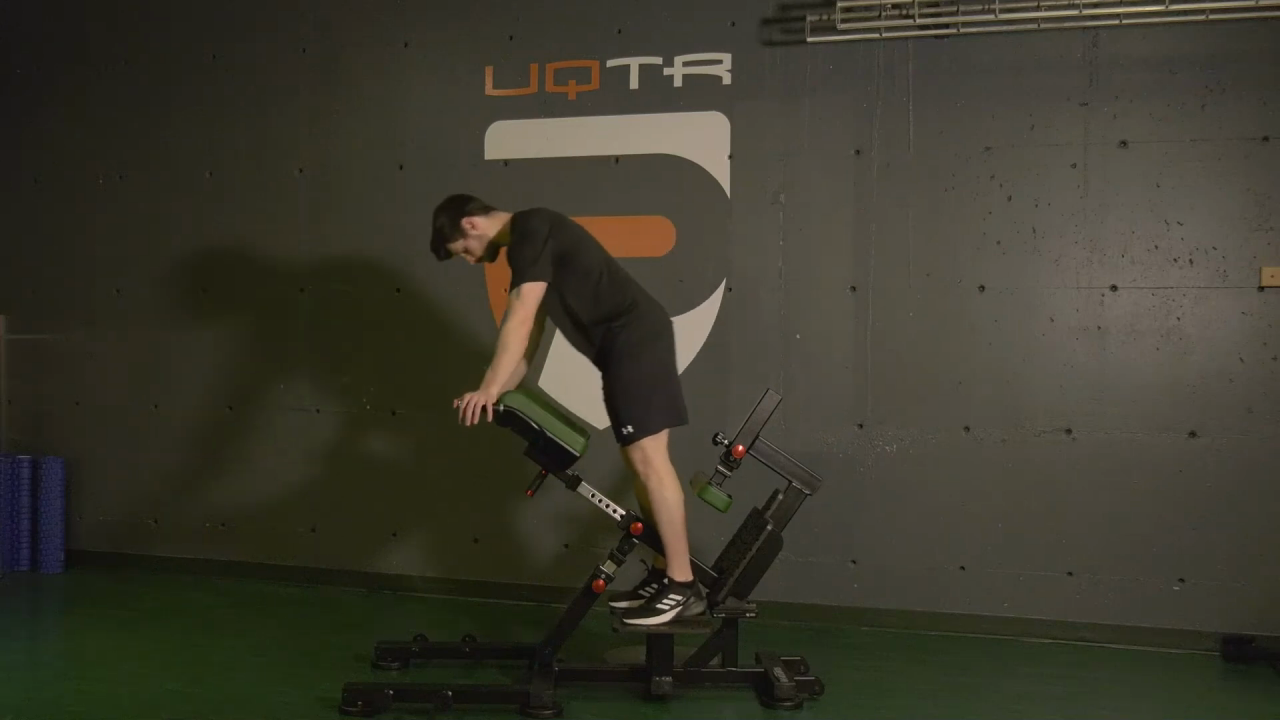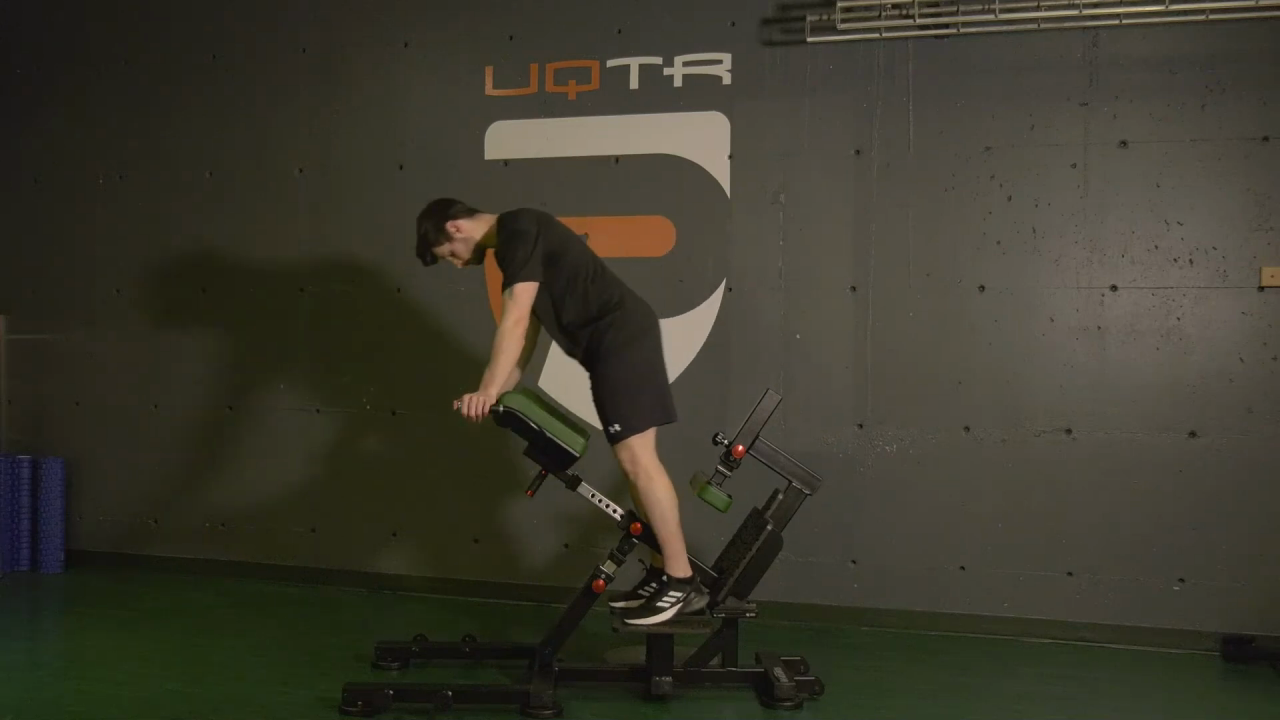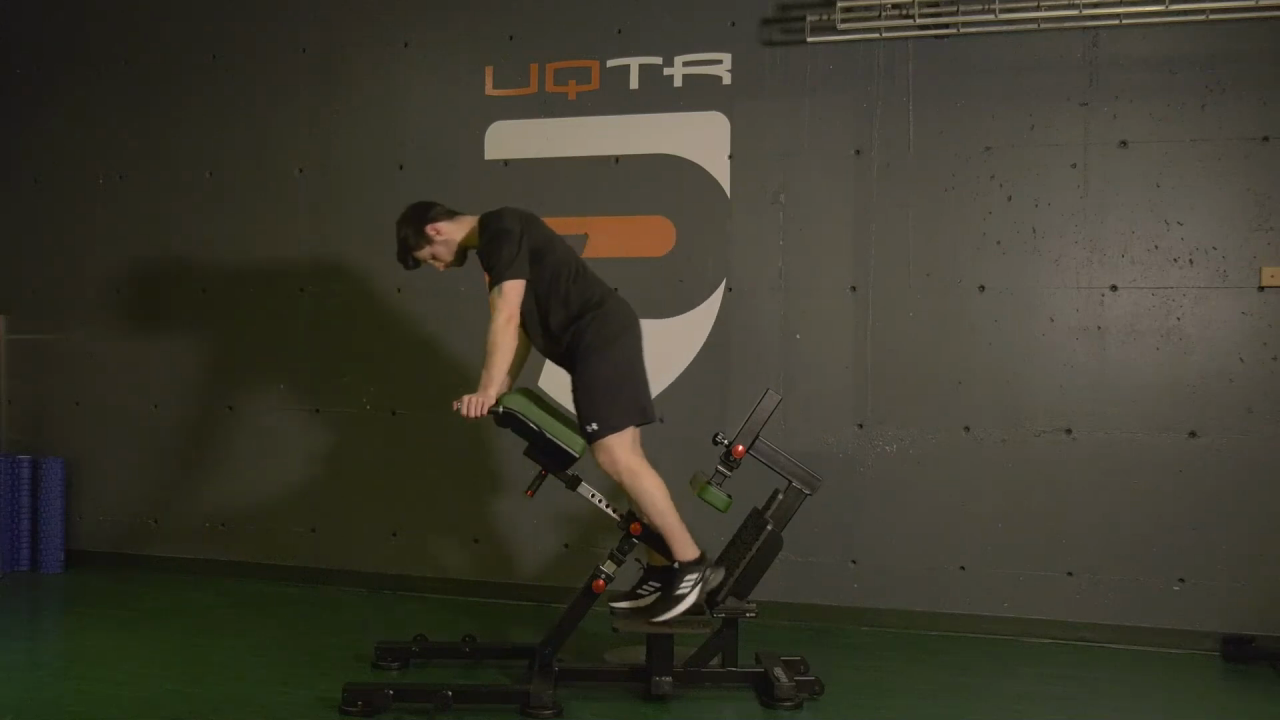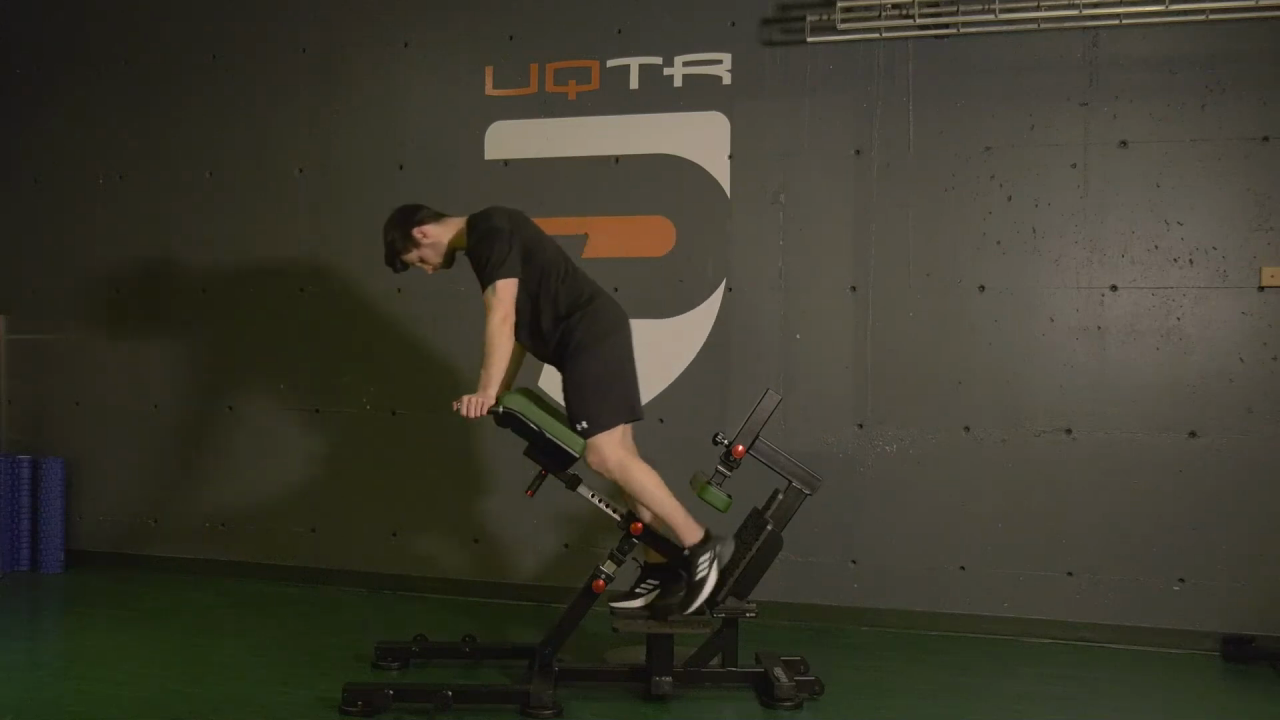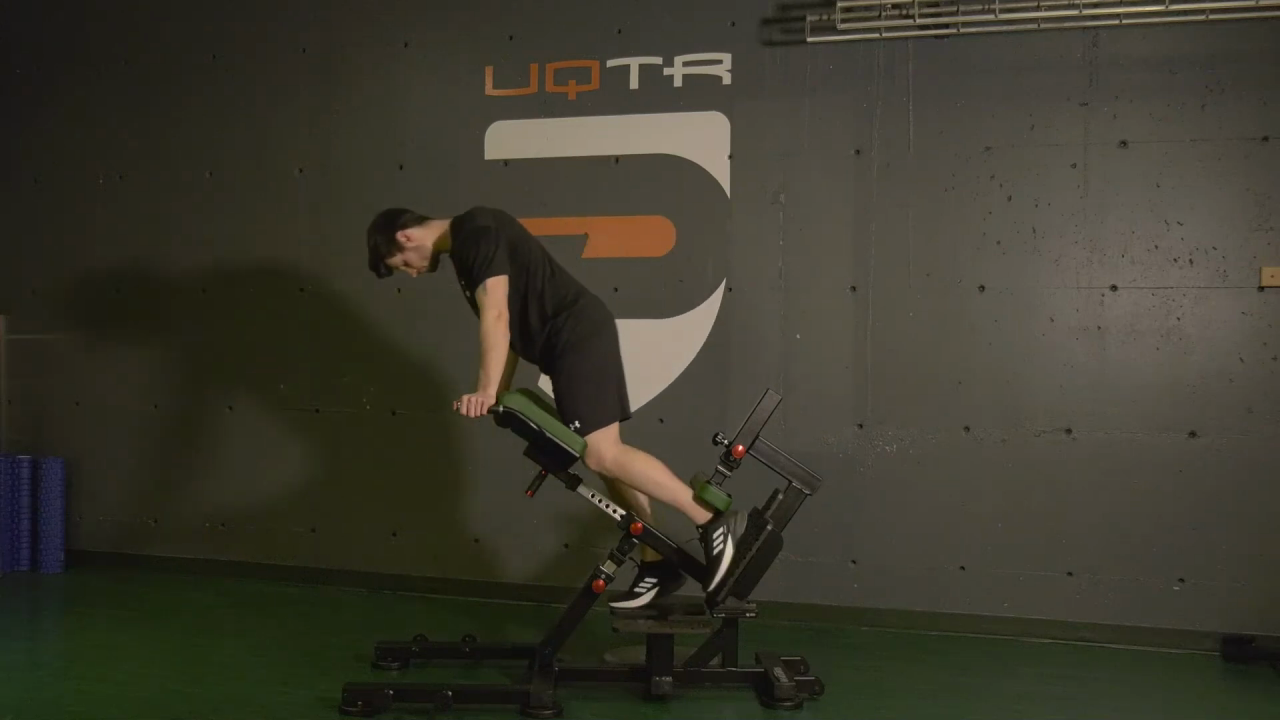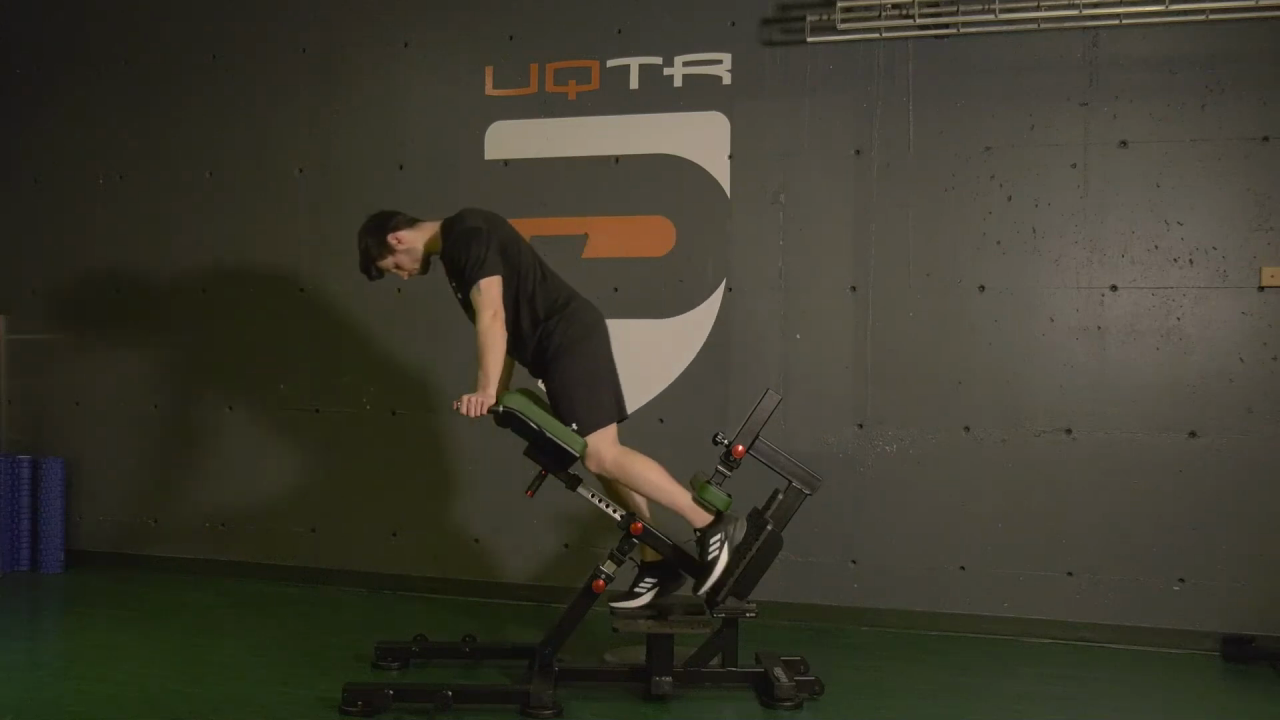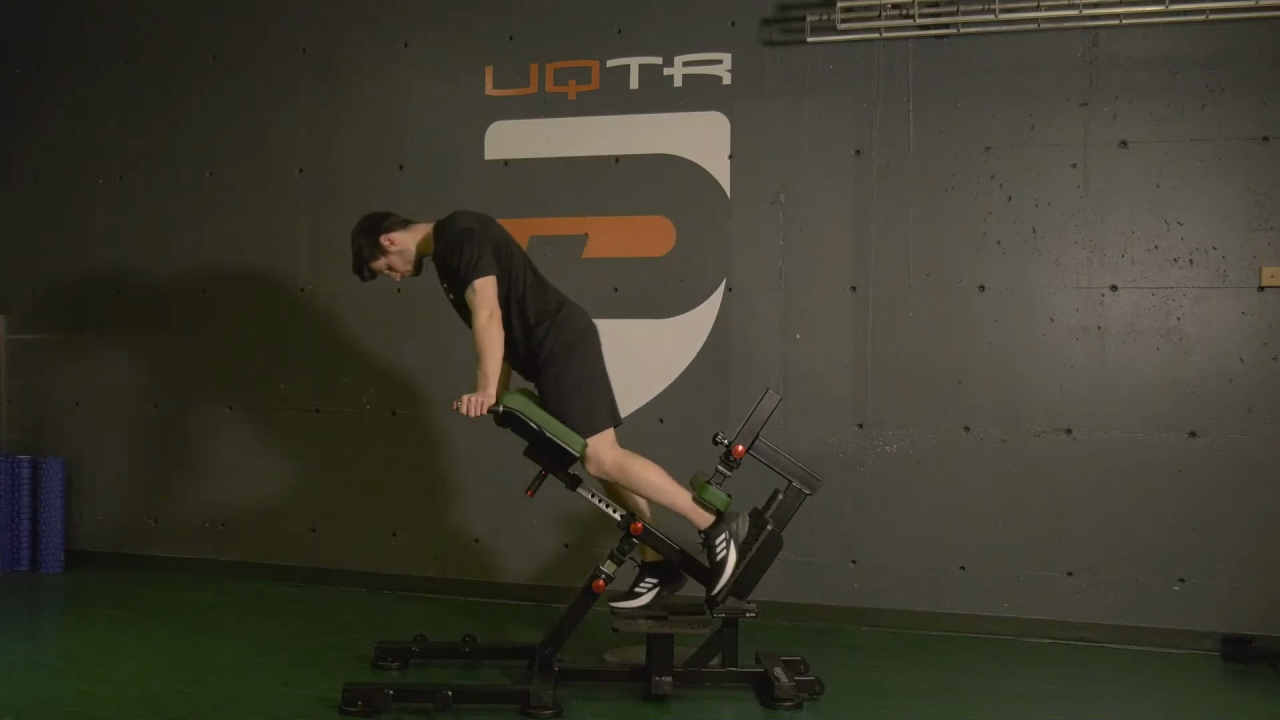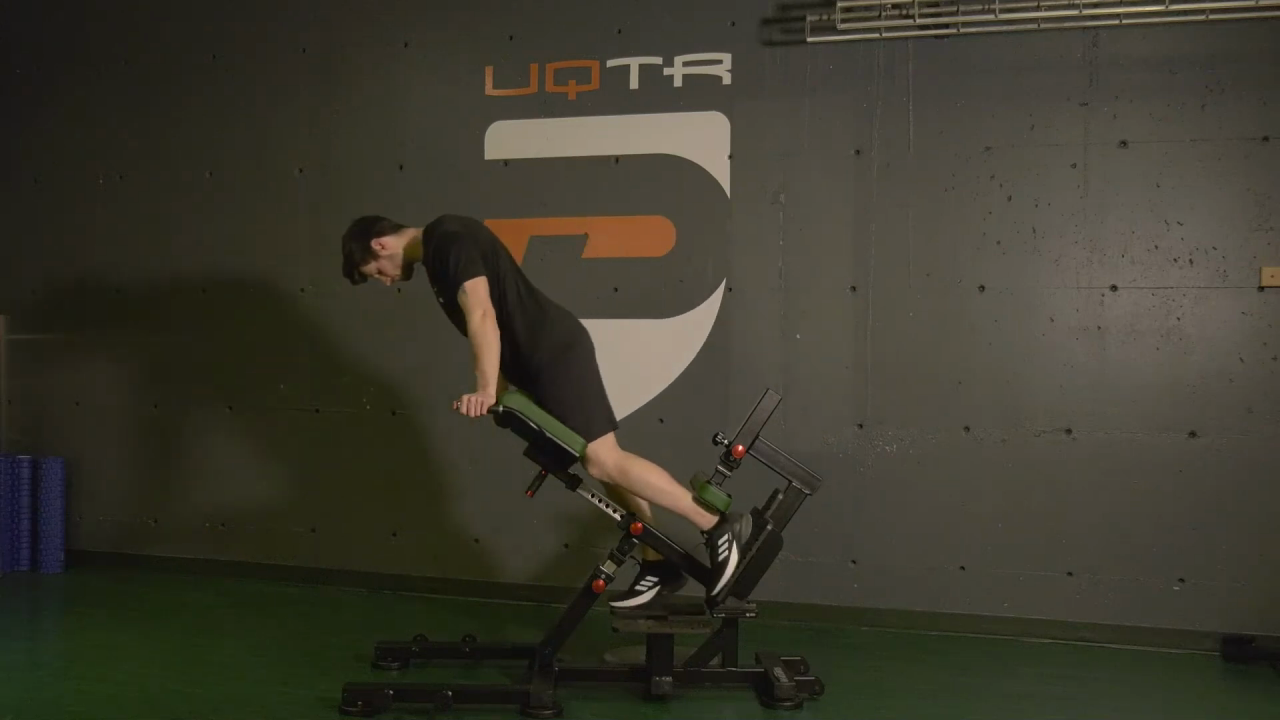
dt=0.1s
person 1, frame 1
left shoulder: (530, 231)
right shoulder: (528, 241)
left elbow: (519, 320)
right elbow: (530, 332)
left wrist: (488, 390)
right wrist: (501, 392)
left hip: (636, 339)
right hip: (627, 344)
left knee: (647, 459)
right knee: (642, 461)
left ankle: (682, 586)
right ankle: (664, 575)
person 1, frame 2
left shoulder: (518, 230)
right shoulder: (514, 241)
left elbow: (515, 319)
right elbow: (527, 325)
left wrist: (488, 389)
right wrist: (501, 391)
left hip: (623, 336)
right hip: (615, 341)
left knee: (637, 457)
right knee: (635, 458)
left ankle: (680, 580)
right ankle: (663, 573)
person 1, frame 3
left shoulder: (501, 230)
right shoulder: (496, 242)
left elbow: (506, 319)
right elbow: (519, 329)
left wrist: (488, 390)
right wrist: (499, 393)
left hip: (603, 337)
right hip: (600, 342)
left knee: (615, 456)
right knee: (623, 456)
left ankle: (691, 564)
right ankle: (660, 572)
person 1, frame 4
left shoulder: (490, 230)
right shoulder: (479, 244)
left elbow: (502, 317)
right elbow: (516, 322)
left wrist: (486, 391)
right wrist: (499, 391)
left hip: (592, 334)
right hip: (584, 341)
left knee: (606, 455)
right knee: (614, 455)
left ankle: (699, 545)
right ankle: (661, 568)
person 1, frame 5
left shoulder: (476, 231)
right shoulder: (461, 250)
left elbow: (495, 315)
right elbow: (508, 323)
left wrist: (486, 390)
right wrist: (498, 392)
left hip: (580, 336)
right hip: (571, 344)
left knee: (601, 454)
right knee: (607, 455)
left ankle: (712, 522)
right ankle: (658, 565)
person 1, frame 6
left shoulder: (467, 232)
right shoulder: (454, 249)
left elbow: (492, 314)
right elbow: (505, 320)
left wrist: (486, 390)
right wrist: (499, 391)
left hip: (570, 339)
right hip: (561, 345)
left knee: (601, 455)
right knee: (604, 458)
left ankle: (712, 525)
right ankle: (657, 566)
person 1, frame 7
left shoulder: (460, 234)
right shoulder: (447, 252)
left elbow: (488, 314)
left wrist: (486, 390)
right wrist: (497, 391)
left hip: (563, 345)
right hip: (553, 350)
left knee: (600, 458)
right knee: (602, 460)
left ankle: (715, 525)
right ankle: (657, 565)
person 1, frame 8
left shoulder: (446, 238)
right shoulder: (437, 253)
left elbow: (481, 313)
left wrist: (485, 390)
right wrist: (497, 391)
left hip: (554, 354)
right hip: (543, 358)
left knee: (603, 461)
right knee: (603, 460)
left ankle: (719, 525)
right ankle: (657, 564)
